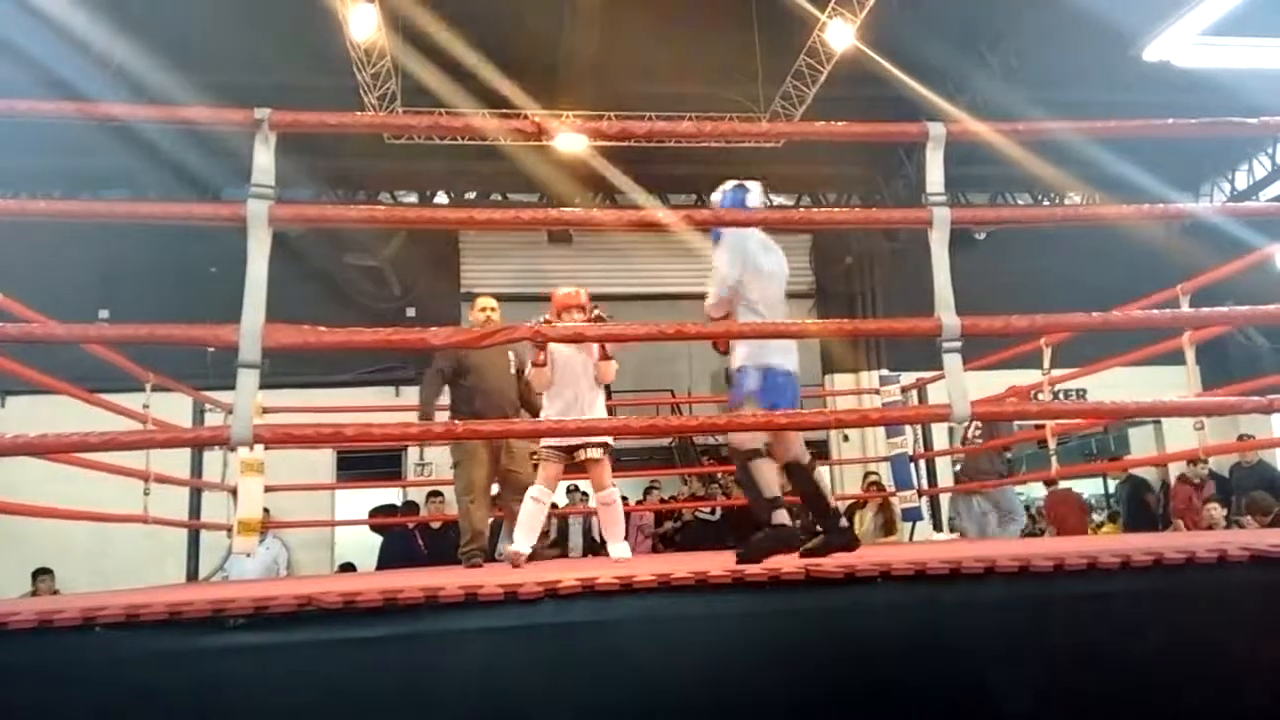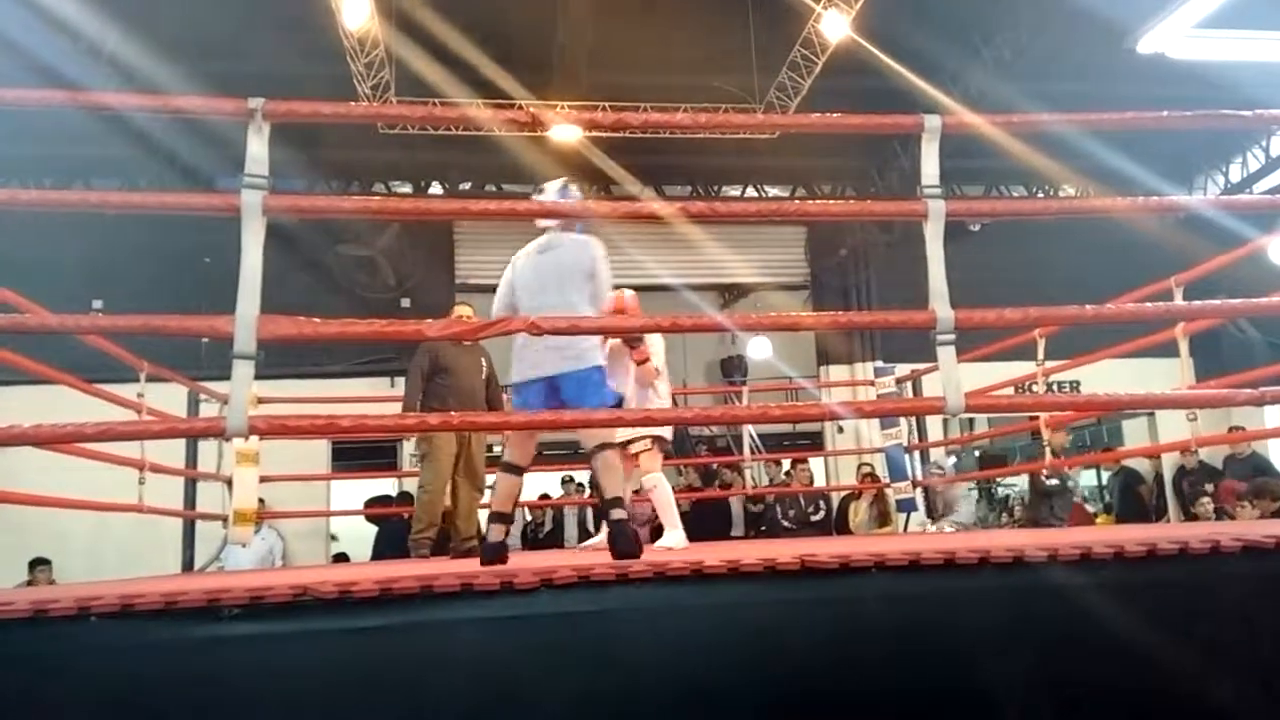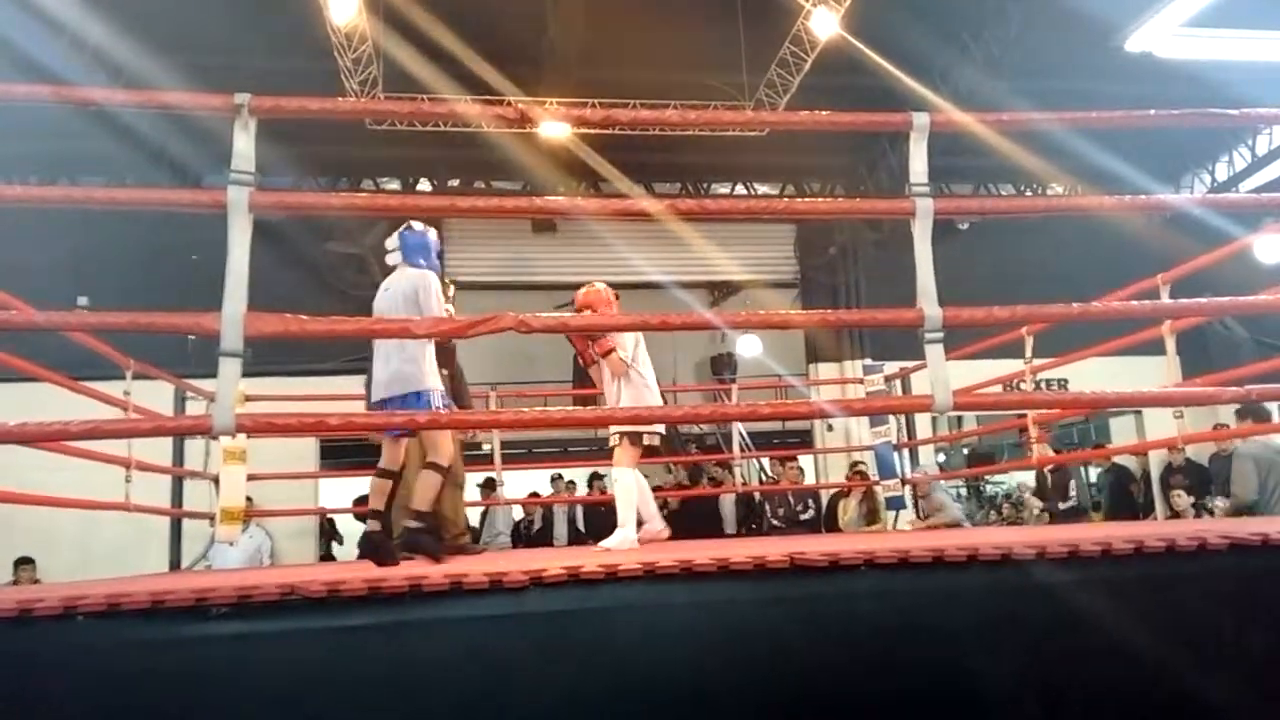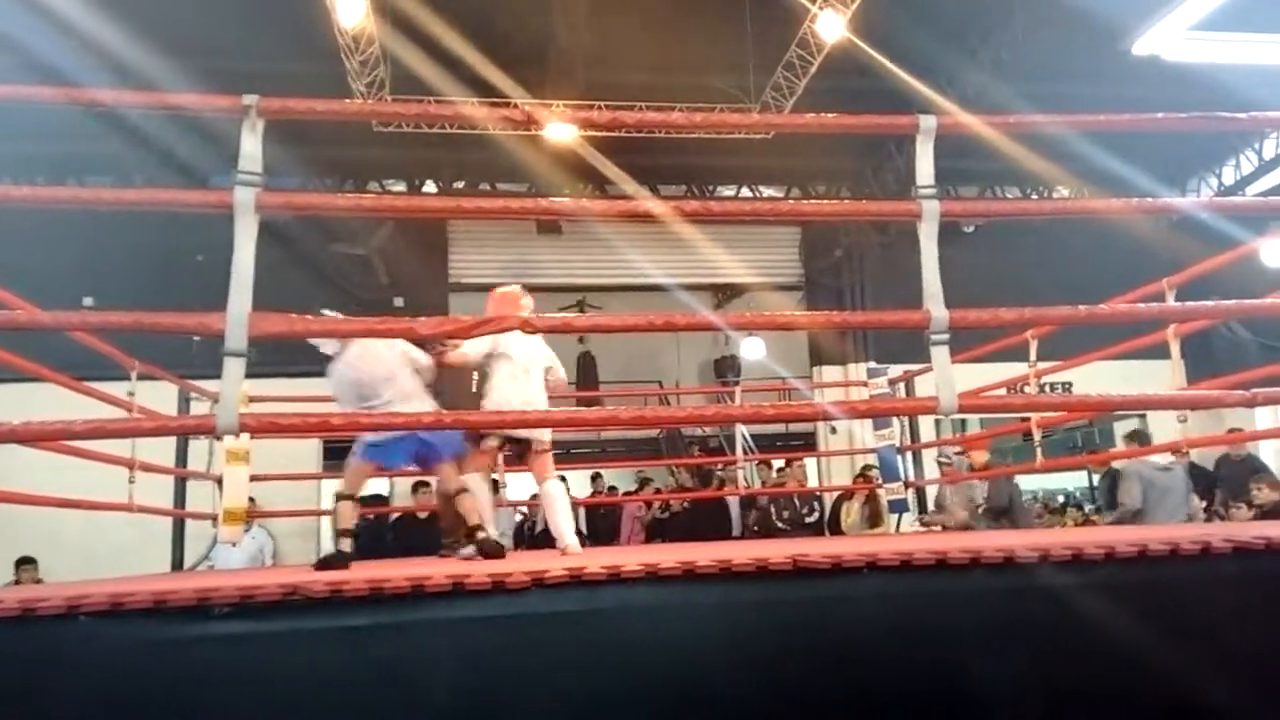
dt=1s
person 1, frame 1
left shoulder: (736, 238)
right shoulder: (768, 249)
left elbow: (719, 301)
left wrist: (715, 311)
left hip: (760, 358)
right hip: (778, 358)
left knee: (744, 442)
right knee: (789, 451)
left ankle: (779, 526)
right ankle: (836, 526)
person 1, frame 2
left shoulder: (523, 258)
right shoulder: (590, 247)
left elbow: (501, 312)
right elbow: (600, 303)
left hip: (531, 363)
right hip: (580, 357)
left knee: (516, 450)
right knee: (601, 440)
left ankle: (494, 540)
right ankle: (619, 523)
person 1, frame 3
left shoulder: (386, 287)
right shoulder: (423, 278)
right wrist: (446, 308)
left hip: (384, 383)
right hip: (415, 380)
left knee: (391, 458)
right knee: (441, 450)
left ankle: (374, 535)
right ankle: (416, 528)
person 1, frame 4
left shoulder: (338, 372)
right shoulder: (385, 340)
right elbow: (425, 365)
left hip: (386, 428)
left knee: (349, 486)
right knee: (452, 483)
left ankle: (344, 550)
right ankle: (483, 540)
person 2, frame 1
left shoulder: (594, 341)
right shoulder: (548, 343)
left elbow: (606, 377)
right elbow: (540, 383)
left wrist: (603, 341)
right wrist: (541, 345)
left knee: (602, 482)
right knee: (543, 483)
left ankle: (617, 543)
right ankle: (521, 545)
person 2, frame 2
left shoulder: (649, 336)
right shoulder: (612, 344)
left elbow: (650, 376)
right elbow: (607, 381)
left wrist: (635, 343)
left hip: (650, 413)
left knee: (648, 471)
left ankle: (674, 532)
right ankle: (609, 534)
person 2, frame 3
right shoulder: (605, 332)
left elbow: (620, 367)
right elbow: (601, 379)
left wrist: (598, 338)
right wrist: (582, 348)
left hip: (637, 405)
right hip: (627, 407)
left knee: (621, 465)
right knee: (627, 469)
left ankle: (626, 532)
right ankle: (653, 523)
person 2, frame 4
left shoulder: (496, 333)
right shoulder: (537, 342)
left elbow: (459, 357)
right elbow: (560, 379)
left wrist: (440, 355)
left hip: (501, 410)
right hip: (535, 412)
left knee: (473, 471)
right knee: (547, 479)
right ankle: (567, 538)
person 3, frame 1
left shoulder: (509, 348)
right shoulder: (456, 346)
left elbow: (523, 384)
right elbow: (434, 379)
left wrist: (539, 413)
right wrist: (426, 417)
left knee: (520, 483)
right knee: (473, 491)
right ankle: (473, 551)
person 3, frame 2
left shoulder: (482, 353)
right shoulder: (433, 346)
left elbow: (493, 389)
right elbow: (415, 379)
right wrist: (410, 412)
left hip: (474, 428)
left knee: (470, 485)
right knee: (434, 482)
left ankle: (464, 542)
right ankle: (421, 540)
person 3, frame 3
left shoulder: (444, 346)
right shoulder: (397, 348)
left elbow: (458, 383)
right elbow: (376, 383)
left wrist: (470, 413)
right wrist: (376, 418)
left hip: (441, 424)
right hip: (406, 426)
left knee: (451, 479)
right knee: (405, 483)
left ankle: (457, 537)
right ankle: (404, 540)
person 3, frame 4
left shoulder: (482, 365)
right shoulder: (435, 364)
left elbow: (496, 399)
right elbow: (424, 398)
left wrist: (496, 427)
left hip: (475, 437)
right hip: (444, 437)
left knee: (475, 487)
right knee: (447, 490)
left ankle: (473, 536)
right ankle: (452, 540)
